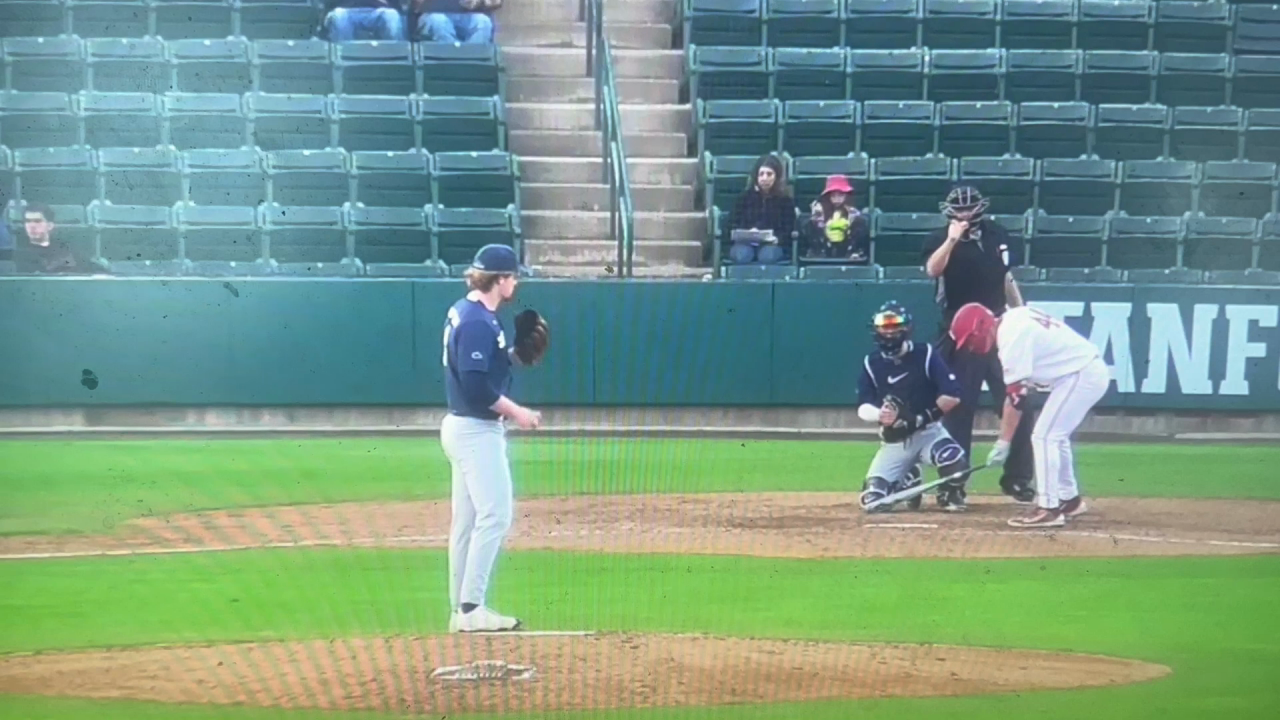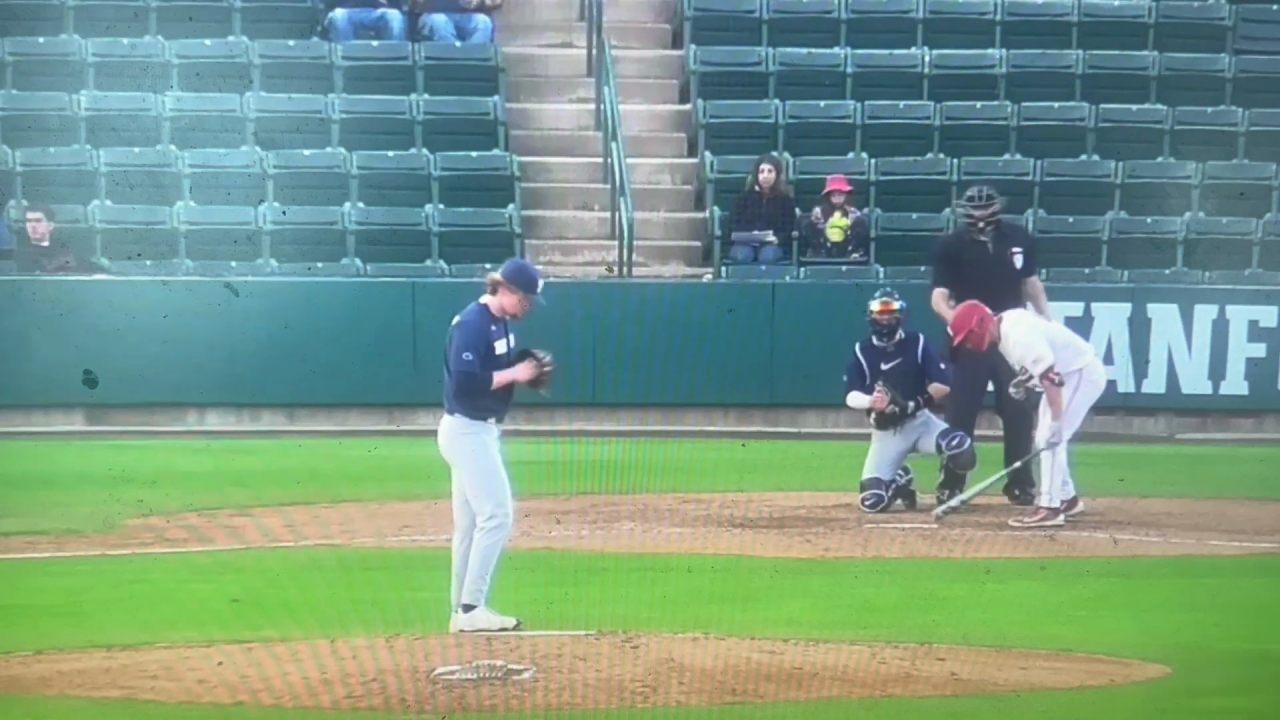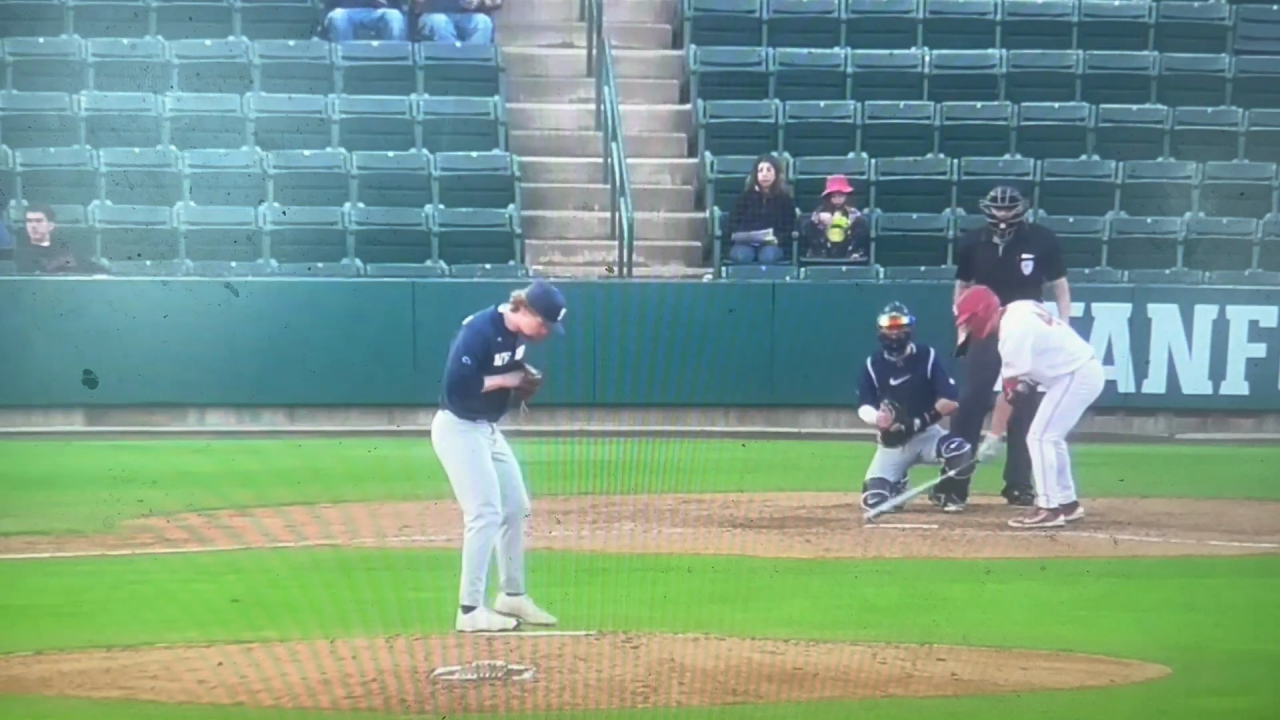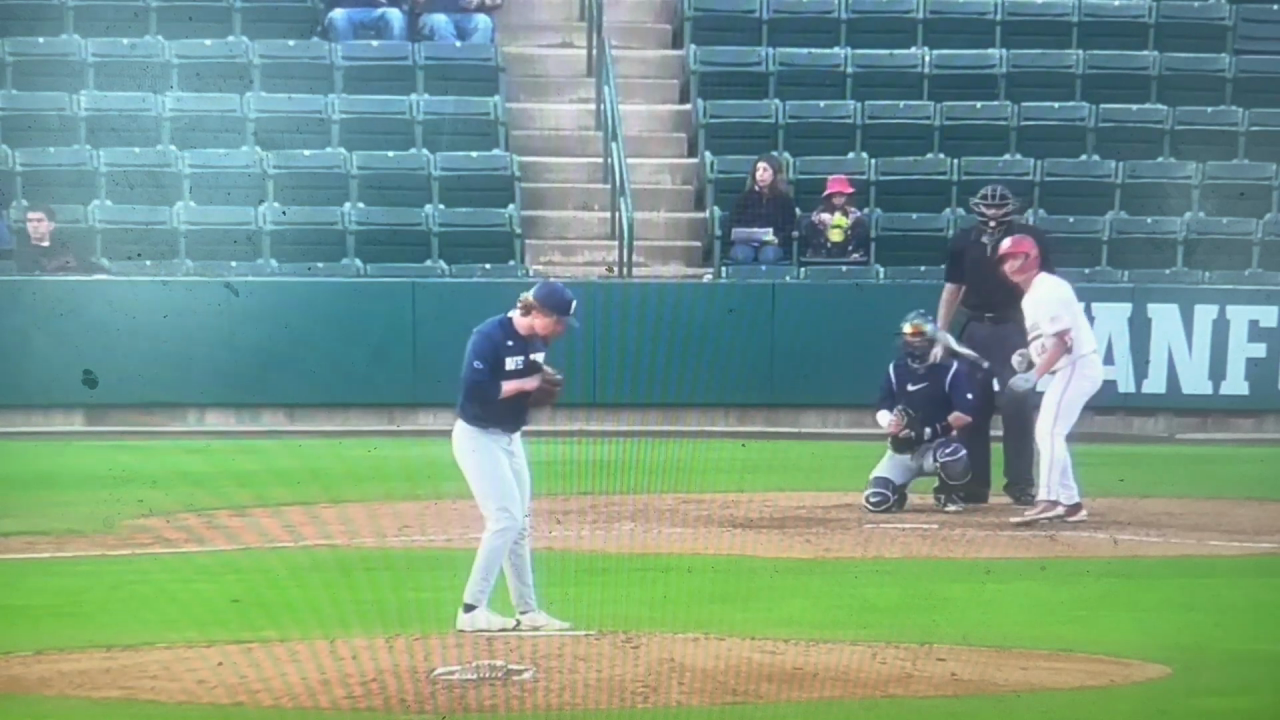
dt=0.4s
person 1, frame 1
left shoulder: (465, 311)
right shoulder: (477, 321)
right elbow: (476, 387)
left wrist: (515, 353)
right wrist: (517, 413)
left hip: (465, 427)
right hip: (476, 431)
left knee: (467, 520)
right knee: (494, 516)
left ankle: (463, 608)
right ankle: (470, 609)
person 1, frame 2
left shoulder: (499, 321)
right shoulder: (472, 324)
right elbow: (467, 383)
left wrist: (522, 370)
right wrist: (514, 374)
left hip: (476, 431)
right hip: (468, 431)
left knee: (471, 522)
right knee: (496, 516)
left ankle: (464, 608)
right ankle: (471, 610)
person 1, frame 3
left shoulder: (517, 333)
right shoulder: (478, 331)
right elbow: (457, 386)
left wrist: (523, 380)
right wrist: (506, 380)
left hip: (486, 428)
right hip: (459, 429)
left knee: (517, 508)
right knee: (486, 515)
left ankle: (513, 595)
right ankle: (470, 610)
person 1, frame 4
left shoulder: (538, 339)
right shoulder: (489, 337)
right elbow: (474, 392)
left wrist: (545, 386)
right wrist: (524, 384)
left hip: (510, 437)
right hip: (478, 437)
left knee: (519, 526)
right knee: (504, 519)
left ankle: (527, 610)
right ankle: (472, 610)
person 2, frame 1
left shoulder: (998, 234)
right shoulder: (941, 240)
right elbow: (933, 270)
right wrist: (952, 239)
right knee: (958, 408)
left ankle: (1018, 478)
person 2, frame 2
left shoulder: (1018, 238)
right shoulder: (953, 245)
left elbow: (1031, 282)
right elbow: (938, 296)
left wrist: (1047, 322)
right wrist: (954, 317)
left knee: (1019, 410)
right knee: (960, 410)
left ankle: (1020, 484)
right ankle: (952, 485)
person 2, frame 3
left shoulder: (1042, 240)
right shoulder: (972, 242)
left elbow: (1059, 285)
right elbow: (963, 286)
left knee: (1024, 409)
right knee: (969, 405)
left ankle: (1018, 484)
right ankle: (953, 483)
person 2, frame 4
left shoulder: (1030, 239)
right shoulder: (963, 242)
right elbow: (952, 291)
right wrist: (939, 336)
left hip: (1013, 330)
right hip: (974, 330)
left knee: (1018, 405)
left ankle: (1020, 483)
right ankle: (974, 484)
person 3, frame 1
left shoulder: (1011, 338)
right shoulder: (1013, 318)
left elbow: (1015, 395)
left wrist: (1003, 442)
right wrist: (1030, 378)
left hip: (1082, 375)
right hip: (1090, 370)
left knee: (1044, 436)
right knee: (1055, 435)
left ankle: (1048, 509)
right ankle: (1069, 499)
person 3, frame 2
left shoulder: (1019, 334)
right shoulder: (1007, 322)
left elbow: (1051, 378)
left wrist: (1056, 423)
right wrist: (1025, 380)
left hip: (1083, 374)
right hip: (1071, 372)
left knee: (1052, 438)
right knee: (1048, 438)
left ankle: (1049, 507)
right ankle: (1067, 499)
person 3, frame 3
left shoulder: (1013, 331)
right shoulder: (1019, 310)
left elbow: (1010, 390)
left wrist: (994, 437)
right wrist: (1029, 377)
left hip: (1078, 375)
right hip: (1084, 370)
left knee: (1040, 436)
right knee: (1052, 436)
left ankle: (1049, 509)
right ankle: (1067, 502)
person 3, frame 4
left shoulder: (1048, 290)
right shoulder: (1033, 293)
left elbow: (1063, 341)
left wrist: (1034, 376)
right wrist: (1028, 354)
left hip: (1078, 366)
right hip: (1073, 367)
left knee: (1049, 431)
right knee: (1049, 433)
left ankle: (1049, 500)
right ankle: (1070, 503)
person 4, frame 1
left shoulder: (926, 354)
right shoulder: (871, 363)
left elbow: (952, 396)
right elbow: (863, 408)
left wrist: (920, 419)
right wrist: (880, 415)
left hip: (928, 432)
right hip: (894, 440)
left knee: (953, 460)
right knee: (872, 500)
left ankle: (950, 493)
right ankle: (906, 483)
person 4, frame 2
left shoulder: (917, 343)
right shoulder: (862, 351)
left elbow: (942, 385)
right elbow: (851, 397)
left wrist: (911, 406)
right wrist: (871, 401)
left hip: (919, 421)
right hip: (886, 431)
left knee: (960, 449)
right knee: (872, 501)
right ankle: (899, 482)
person 4, frame 3
left shoulder: (927, 357)
right shoulder: (874, 364)
left elbow: (950, 400)
right elbow: (863, 408)
left wrist: (918, 422)
right wrist: (877, 417)
left hip: (926, 434)
right hip: (892, 442)
left knee: (960, 453)
right knee: (874, 501)
right ankle: (897, 485)
person 4, frame 4
left shoulder: (949, 369)
right shoulder: (896, 369)
left elbow: (965, 414)
right elbow: (882, 411)
left wrist: (928, 432)
right wrist: (890, 423)
left hip: (936, 445)
right hip: (903, 450)
left knee: (955, 459)
right knee: (876, 501)
left ankle: (948, 494)
right ankle: (897, 489)
